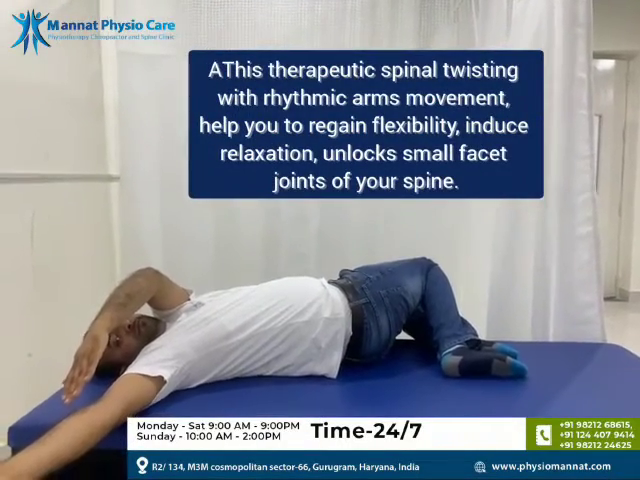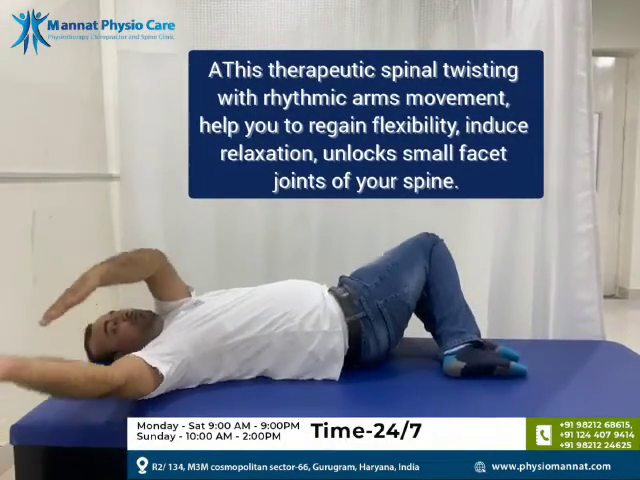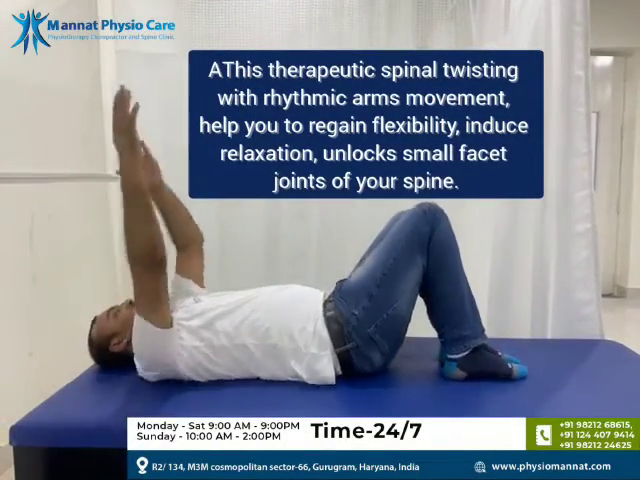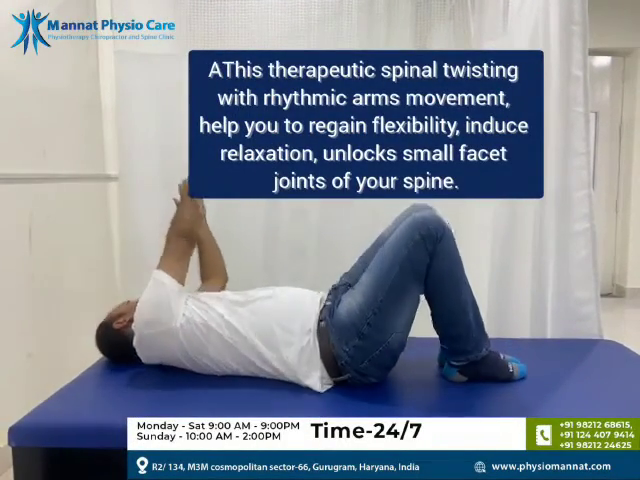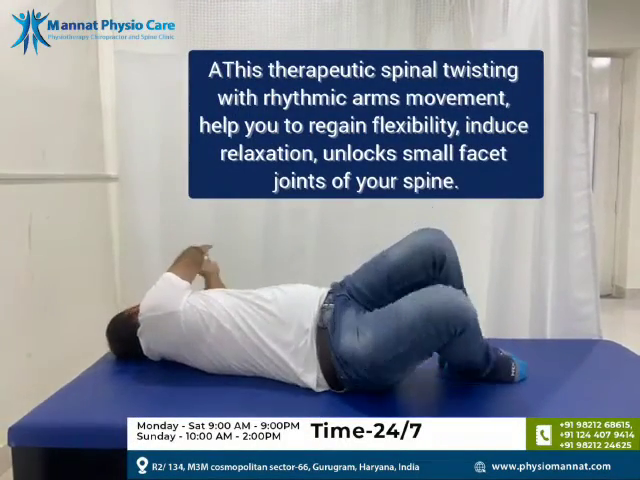
dt=0.5s
person 1, frame 1
left shoulder: (177, 315)
right shoulder: (160, 361)
left elbow: (148, 277)
right elbow: (106, 411)
left wrist: (102, 319)
left hip: (338, 304)
right knee: (426, 270)
left ankle: (457, 346)
right ankle: (459, 347)
person 1, frame 2
left shoulder: (176, 314)
right shoulder: (165, 359)
left elbow: (153, 259)
right elbow: (109, 379)
left wrist: (96, 272)
left hip: (337, 306)
right hip: (351, 323)
left knee: (424, 254)
right knee: (428, 246)
left ankle: (461, 348)
right ankle: (462, 349)
person 1, frame 3
left shoulder: (178, 312)
right shoulder: (157, 354)
left elbow: (191, 244)
right elbow: (149, 264)
left wrist: (154, 185)
left hip: (333, 320)
right hip: (346, 335)
left knee: (418, 224)
right knee: (426, 217)
left ankle: (465, 352)
right ankle: (467, 352)
person 1, frame 4
left shoulder: (176, 320)
right shoulder: (152, 328)
left elbow: (216, 279)
right elbow: (179, 243)
left wrist: (197, 217)
right wrist: (188, 203)
left hip: (327, 313)
right hip: (341, 349)
left knee: (420, 215)
right knee: (426, 228)
left ankle: (459, 354)
right ankle: (471, 360)
person 1, frame 5
left shoulder: (166, 317)
right shoulder: (158, 317)
right elbow: (189, 260)
left wrist: (212, 278)
right wrist: (200, 254)
left hip: (332, 304)
right hip: (336, 350)
left knee: (433, 246)
right knee: (447, 305)
left ankle: (463, 349)
right ankle: (484, 364)
